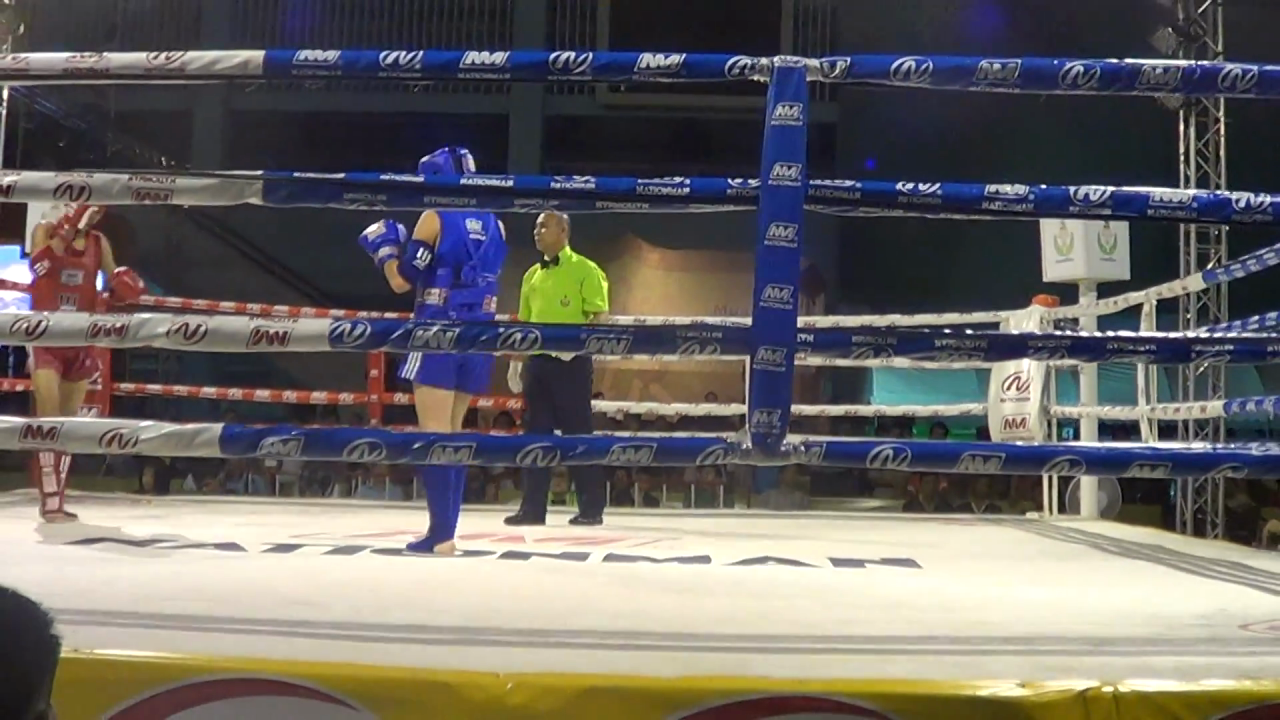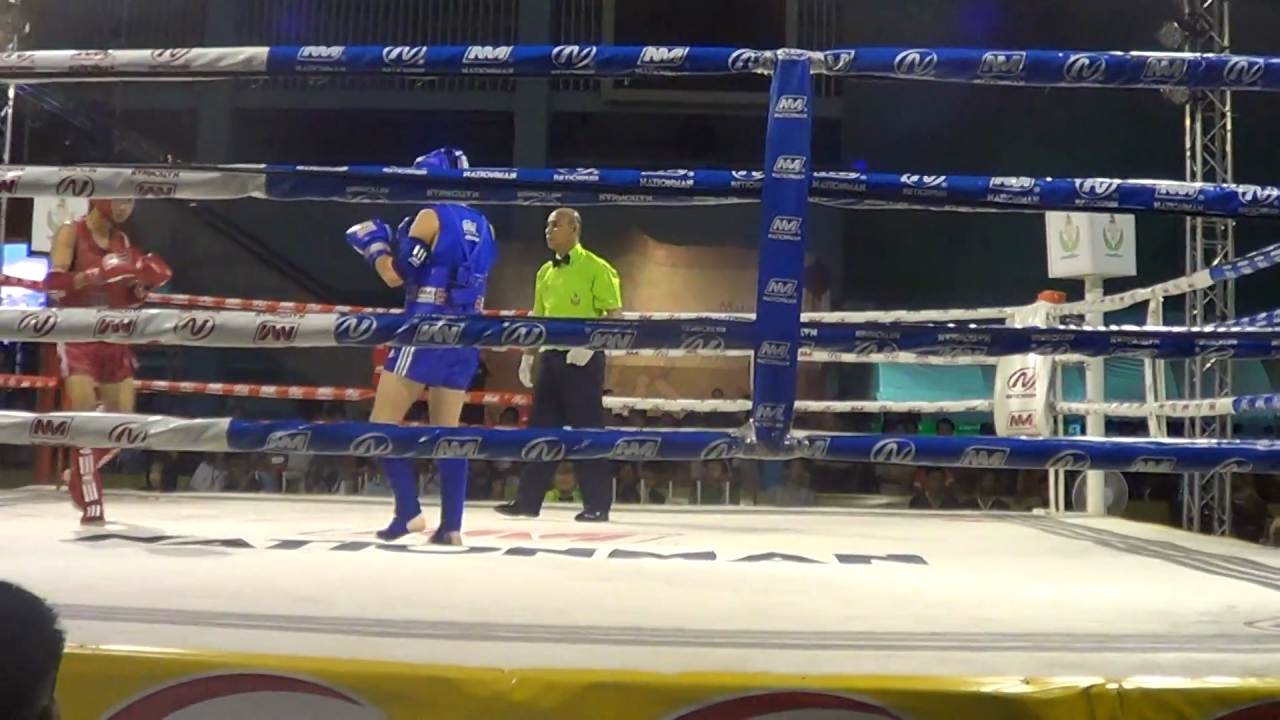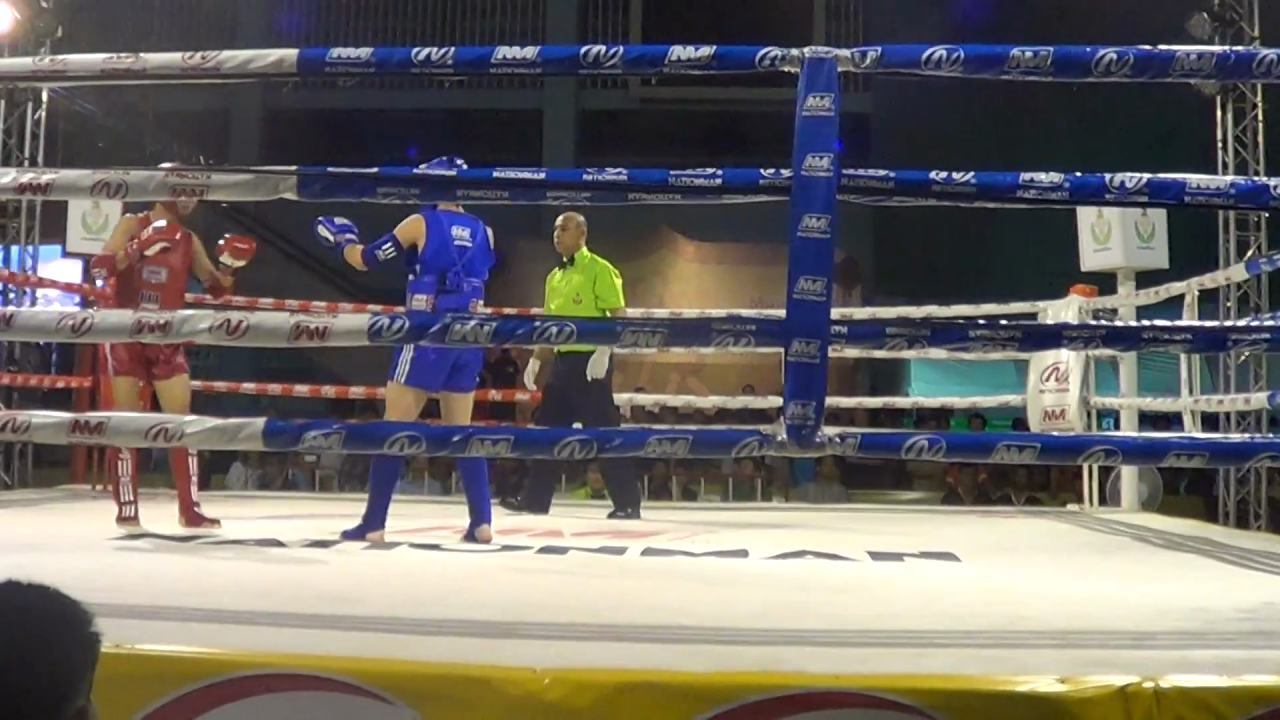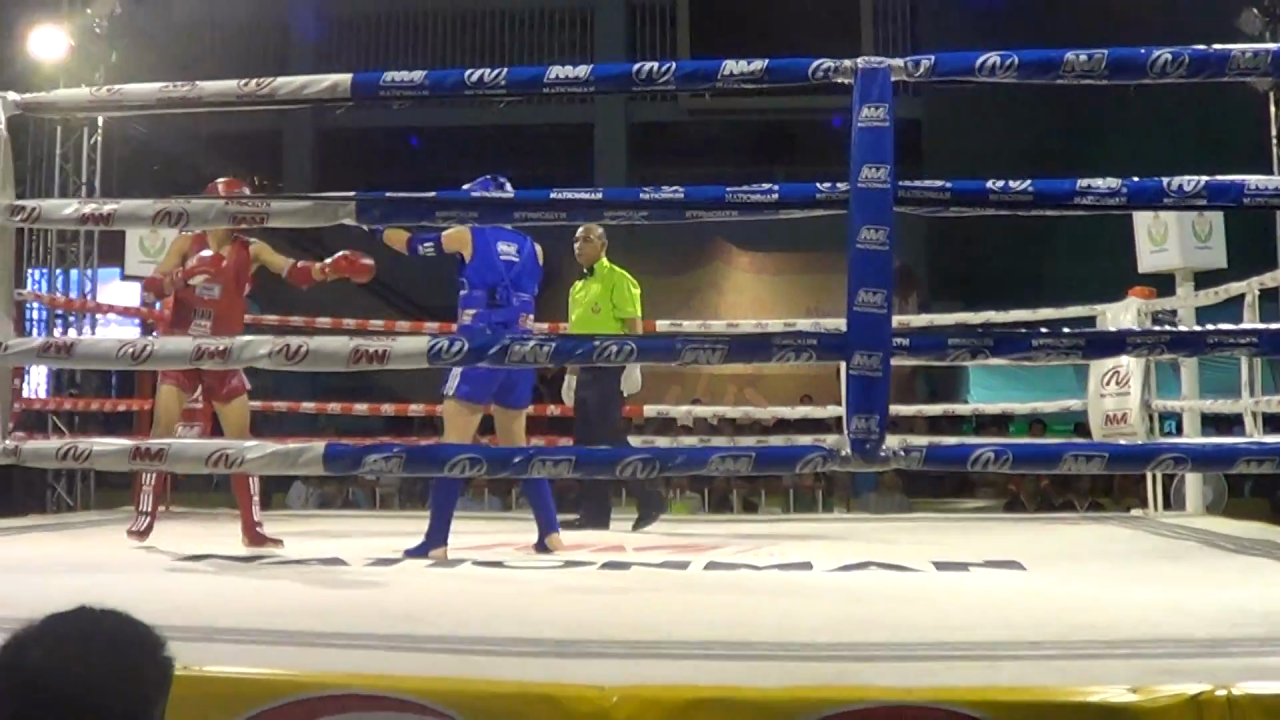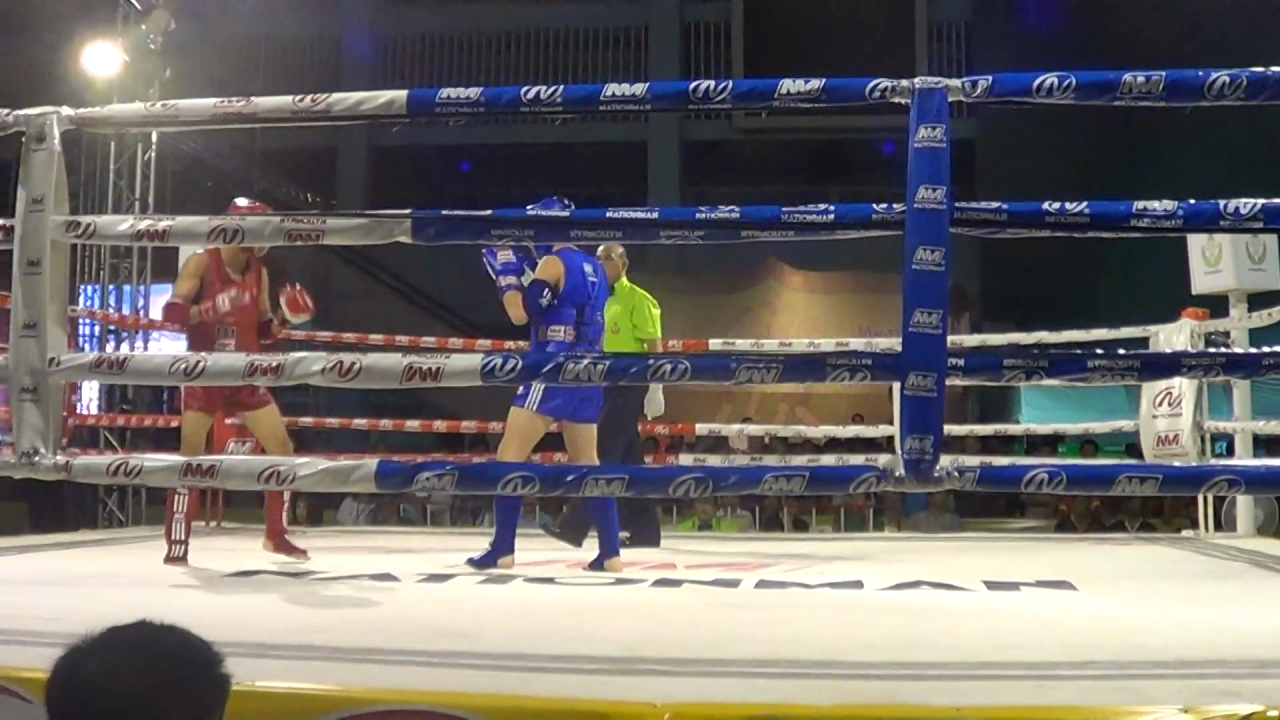
dt=0.3s
person 1, frame 1
left shoulder: (434, 218)
right shoulder: (495, 225)
left elbow: (401, 280)
left wrist: (385, 247)
left knee: (435, 434)
right knee: (452, 432)
left ankle: (441, 534)
right ankle: (447, 527)
person 1, frame 2
left shoulder: (430, 217)
right shoulder: (483, 227)
left elbow: (395, 274)
left wrist: (374, 245)
left knee: (383, 420)
right knee: (448, 431)
left ankle: (408, 509)
right ankle: (452, 525)
person 1, frame 3
left shoulder: (420, 223)
right shoulder: (483, 232)
left elbow: (367, 260)
left wrist: (341, 237)
right hip: (466, 340)
right knee: (461, 431)
left ankle: (373, 523)
right ankle: (481, 521)
person 1, frame 4
left shoulder: (468, 237)
right shoulder: (533, 248)
left elbow: (410, 244)
left wrist: (380, 223)
left knee: (453, 446)
right knee: (515, 446)
left ankle: (436, 540)
right ankle: (549, 529)
person 1, frame 5
left shoulder: (553, 262)
right shoulder: (593, 268)
left elbow: (521, 314)
left wrist: (507, 275)
right wrist: (532, 274)
left knee: (510, 455)
right knee: (587, 463)
left ankle: (502, 549)
right ankle: (610, 551)
person 2, frame 1
left shoulder: (99, 242)
right shoulder: (46, 229)
left elbow: (118, 287)
right elbow: (38, 266)
left wrist: (124, 285)
right wrist: (69, 228)
left hip: (80, 341)
left knee: (68, 421)
right knee: (49, 413)
left ankle: (53, 499)
right ankle: (50, 496)
person 2, frame 2
left shoulder: (121, 241)
right shoulder: (70, 233)
right elbow: (55, 286)
left wrist: (146, 282)
right wrist: (97, 273)
left hip: (113, 339)
right hip: (78, 339)
left ankle: (79, 474)
right ankle: (89, 503)
person 2, frame 3
left shoulder: (189, 241)
right shoulder: (132, 225)
left elbow: (216, 289)
right elbow: (99, 268)
left wrist: (230, 265)
right wrist: (141, 246)
left hip: (166, 341)
right hip: (126, 336)
left ankle: (189, 508)
right ankle: (127, 506)
person 2, frame 4
left shoulder: (252, 249)
right shoulder: (186, 243)
left elbow: (297, 272)
right elbow: (151, 289)
left wrist: (331, 267)
right wrist: (184, 274)
left knee: (239, 443)
right knee: (163, 430)
left ankle: (252, 527)
right ankle: (145, 515)
person 2, frame 5
left shoulder: (259, 273)
right shoulder: (200, 263)
right elbow: (171, 313)
left wrist: (287, 316)
right wrist: (213, 306)
left knee: (282, 448)
right knee: (190, 457)
left ankle: (277, 534)
right ankle: (177, 542)
person 3, frame 1
left shoulder: (585, 270)
right shoulder: (532, 275)
left elbow: (600, 316)
right wrist: (514, 363)
left hip: (571, 363)
right hip: (537, 362)
left knee: (578, 434)
right knee: (536, 434)
left ankle: (591, 507)
right ankle: (533, 508)
person 3, frame 2
left shoulder: (597, 269)
right shoulder: (545, 273)
left elbow: (614, 314)
right wrist: (527, 356)
left hip: (584, 361)
right hip: (552, 358)
left knee: (588, 431)
right knee: (541, 428)
left ankle: (598, 504)
right ankle: (527, 500)
person 3, frame 3
left shoulder: (599, 270)
right shoulder: (553, 277)
left elbow: (617, 315)
left wrist: (603, 352)
right wrist: (535, 361)
left hip: (589, 360)
right hip: (562, 360)
left knee: (604, 431)
right knee: (549, 427)
left ankle: (627, 502)
right ankle: (536, 497)
person 3, frame 4
left shoulder: (618, 280)
right shoulder: (577, 289)
left elbow: (634, 325)
left wrist: (632, 367)
right wrist: (570, 375)
left hip: (610, 368)
right hip: (587, 370)
left knee: (609, 438)
right knee: (586, 440)
left ankle: (649, 500)
right ankle: (594, 512)
person 3, frame 5
left shoulder: (637, 300)
left elbow: (654, 346)
left wrist: (655, 389)
left hip: (628, 386)
right hip: (606, 387)
left knee: (602, 455)
right knee: (628, 459)
left ankle: (573, 526)
right ankle: (645, 530)
